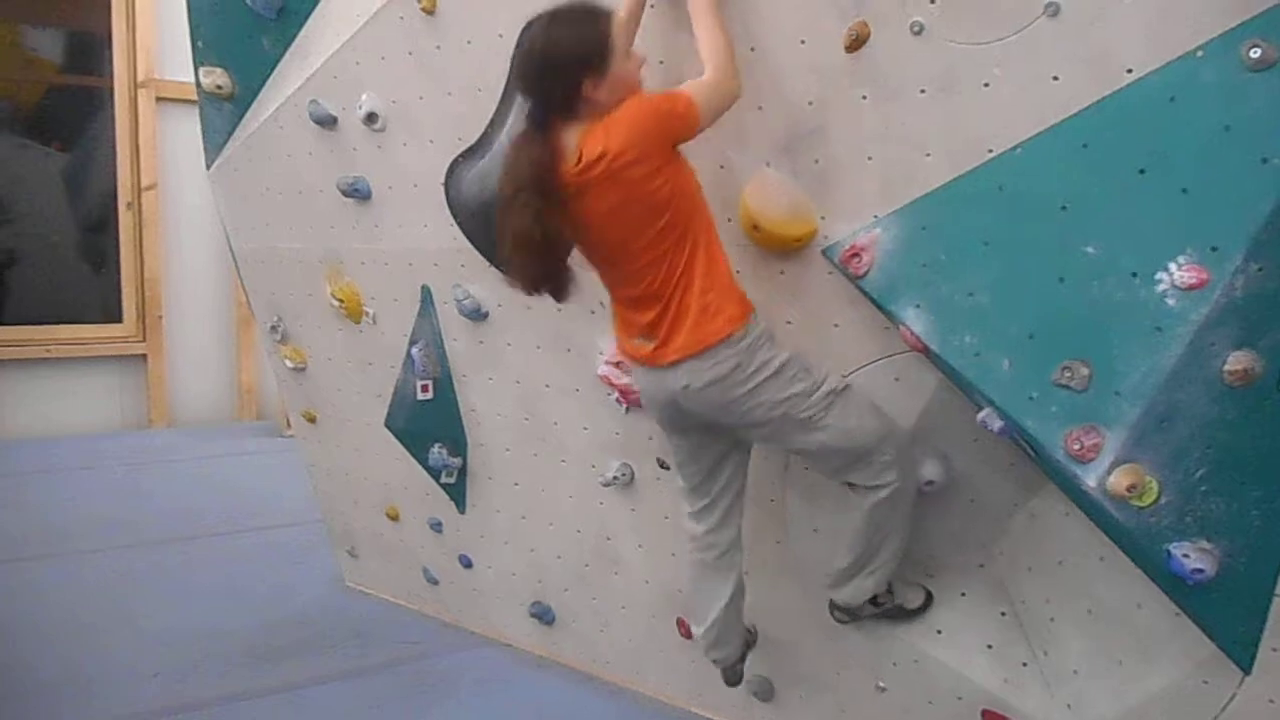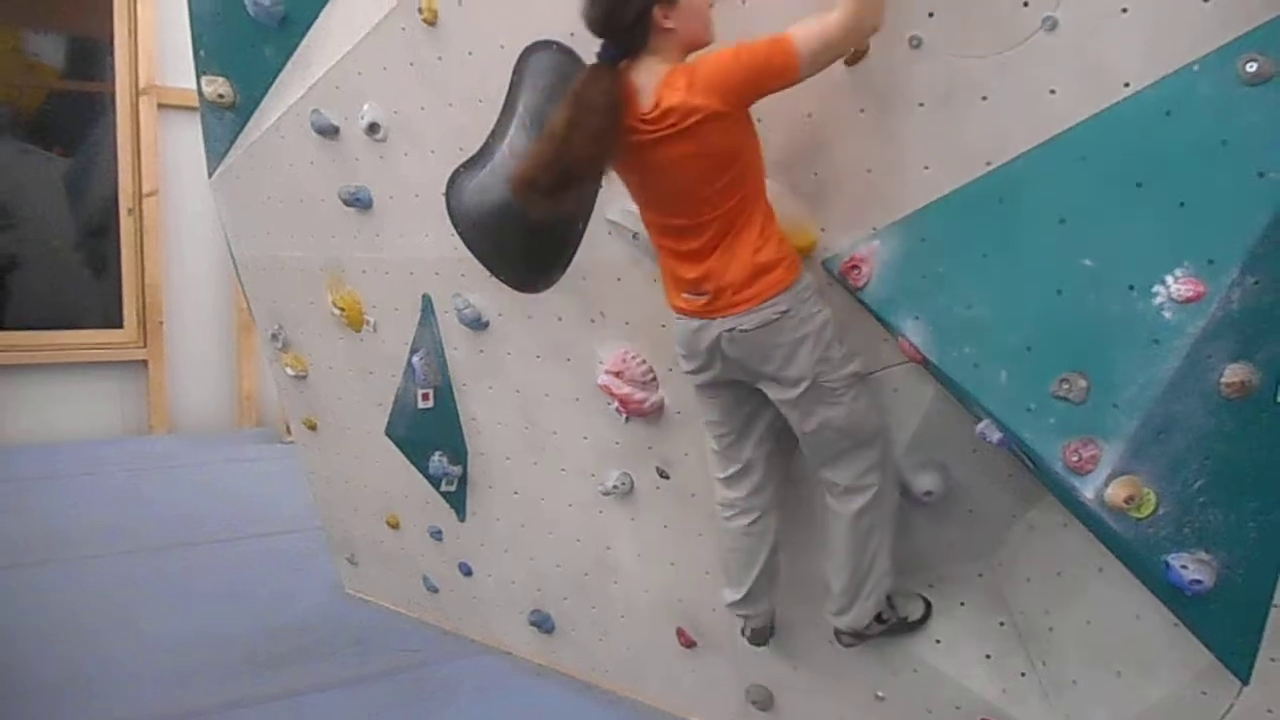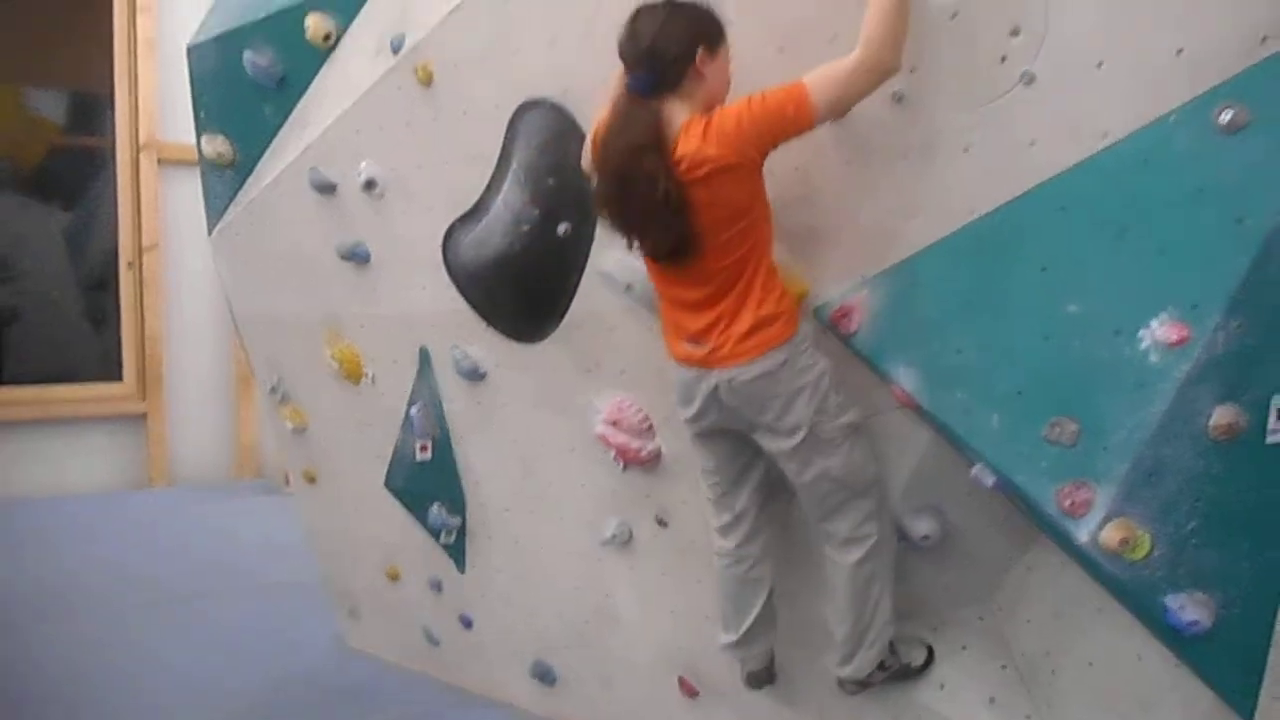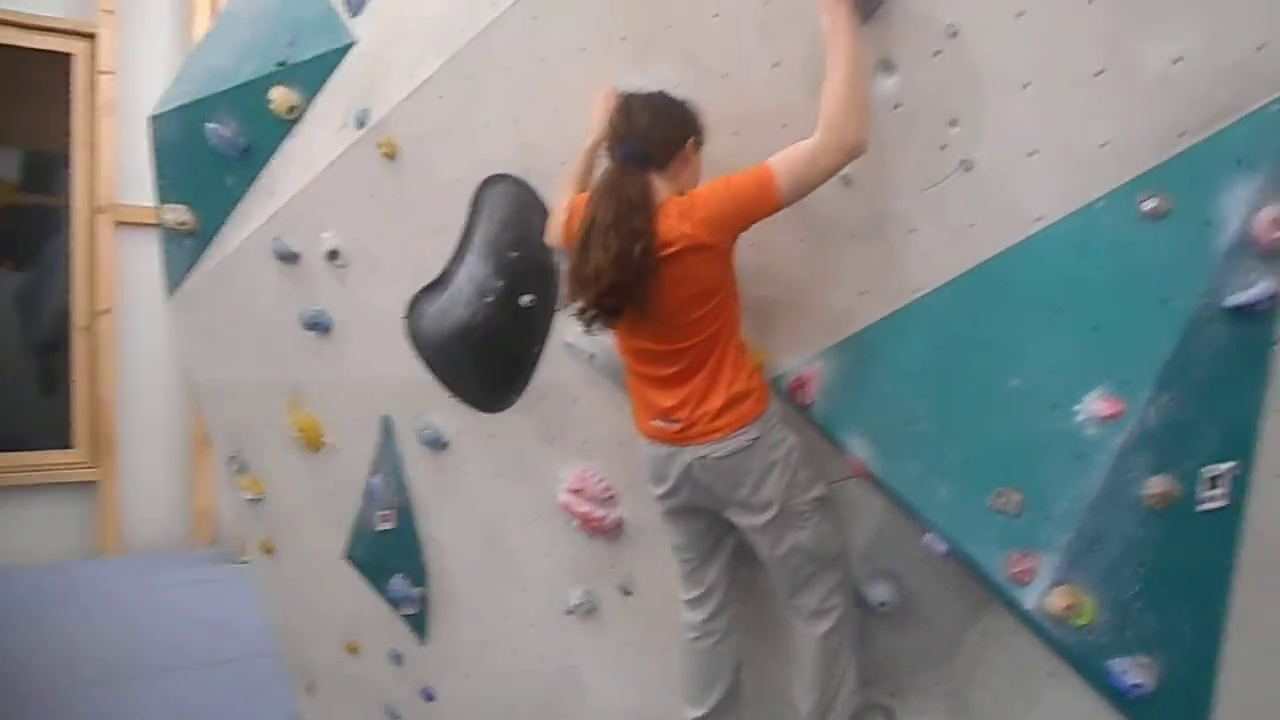
dt=0.3s
person 1, frame 1
left shoulder: (549, 154)
right shoulder: (633, 127)
left elbow: (604, 64)
right elbow: (721, 76)
left hip: (661, 377)
right hip: (727, 357)
left knee: (711, 515)
right knee: (880, 457)
left ankle: (725, 647)
right ankle: (860, 591)
person 1, frame 2
left shoulder: (604, 102)
right shoulder: (713, 81)
left hip: (700, 329)
right hip: (774, 312)
left knee: (742, 476)
right knee: (858, 467)
left ankle: (753, 611)
right ankle: (862, 610)
person 1, frame 3
left shoulder: (620, 144)
right shoulder: (731, 135)
right elbow: (875, 59)
left wrist: (635, 70)
left hip: (695, 381)
right hip: (770, 367)
left knee: (734, 520)
right knee: (852, 515)
left ankle: (750, 658)
right ankle: (864, 659)
person 1, frame 4
left shoulder: (598, 223)
right shoulder: (705, 216)
left elbow: (559, 229)
right elbow: (843, 138)
left wrist: (596, 143)
left hip: (666, 454)
right hip: (742, 444)
left knee: (703, 596)
right knee: (819, 592)
